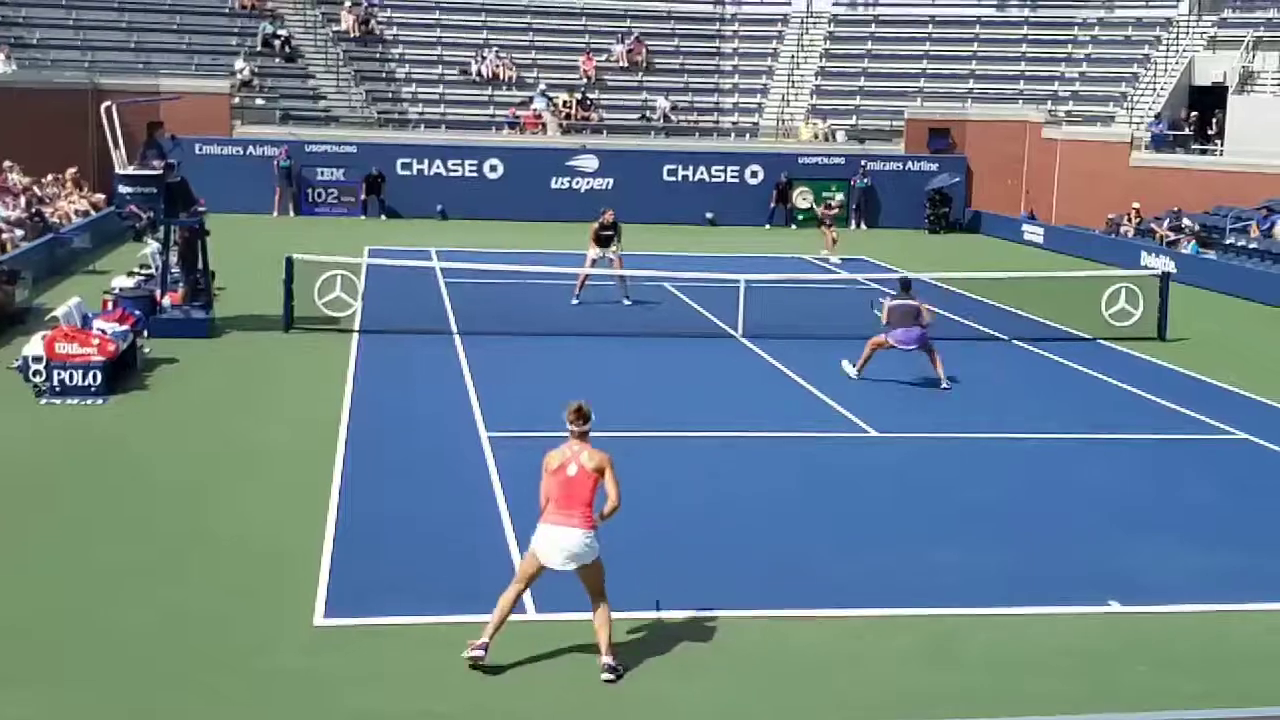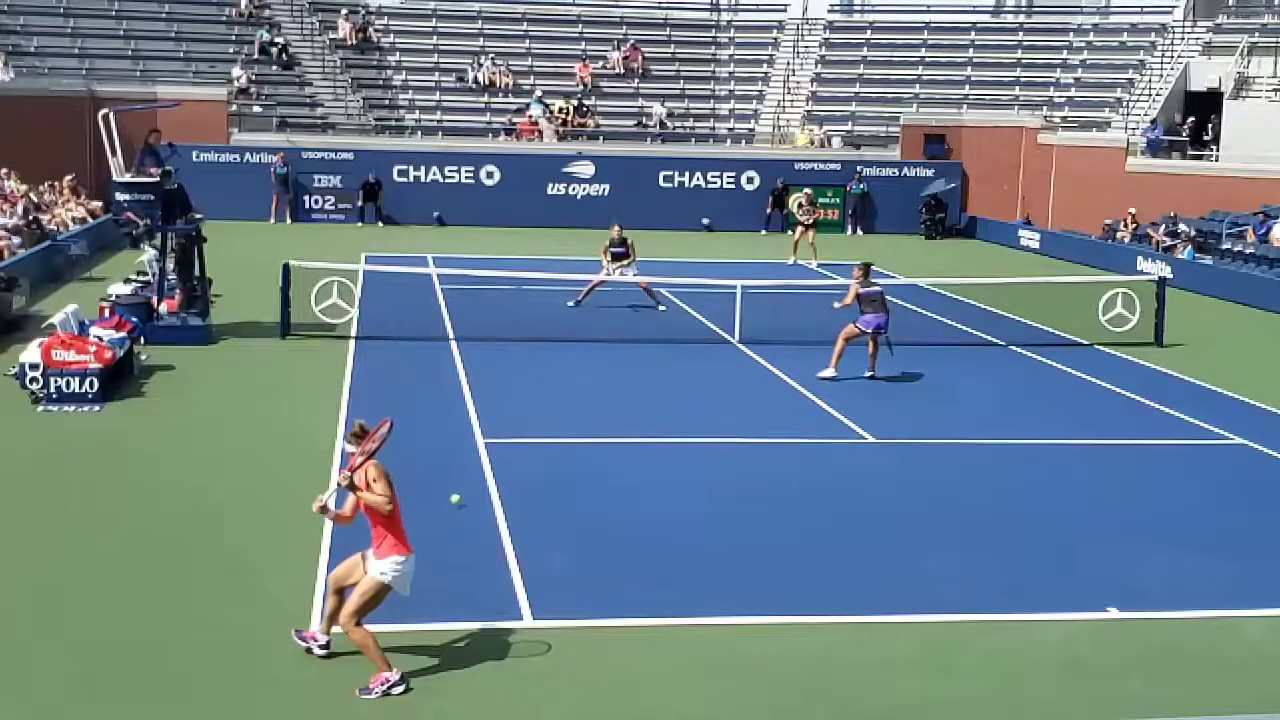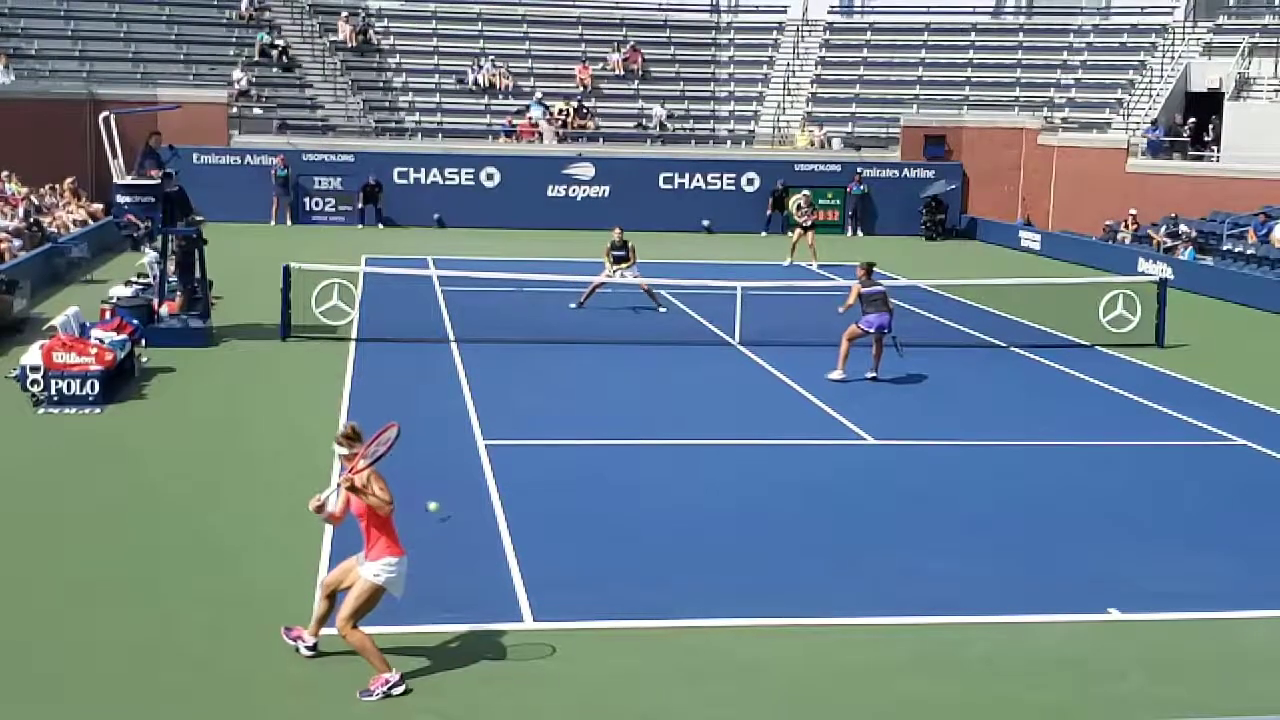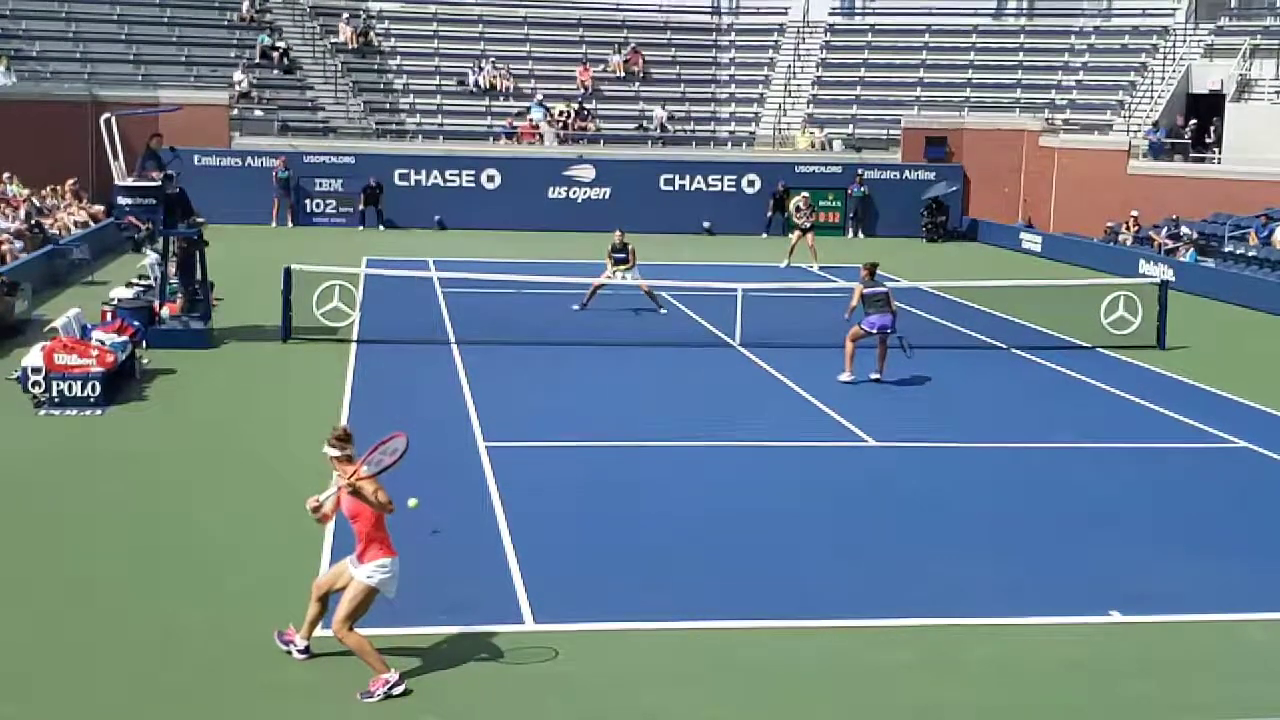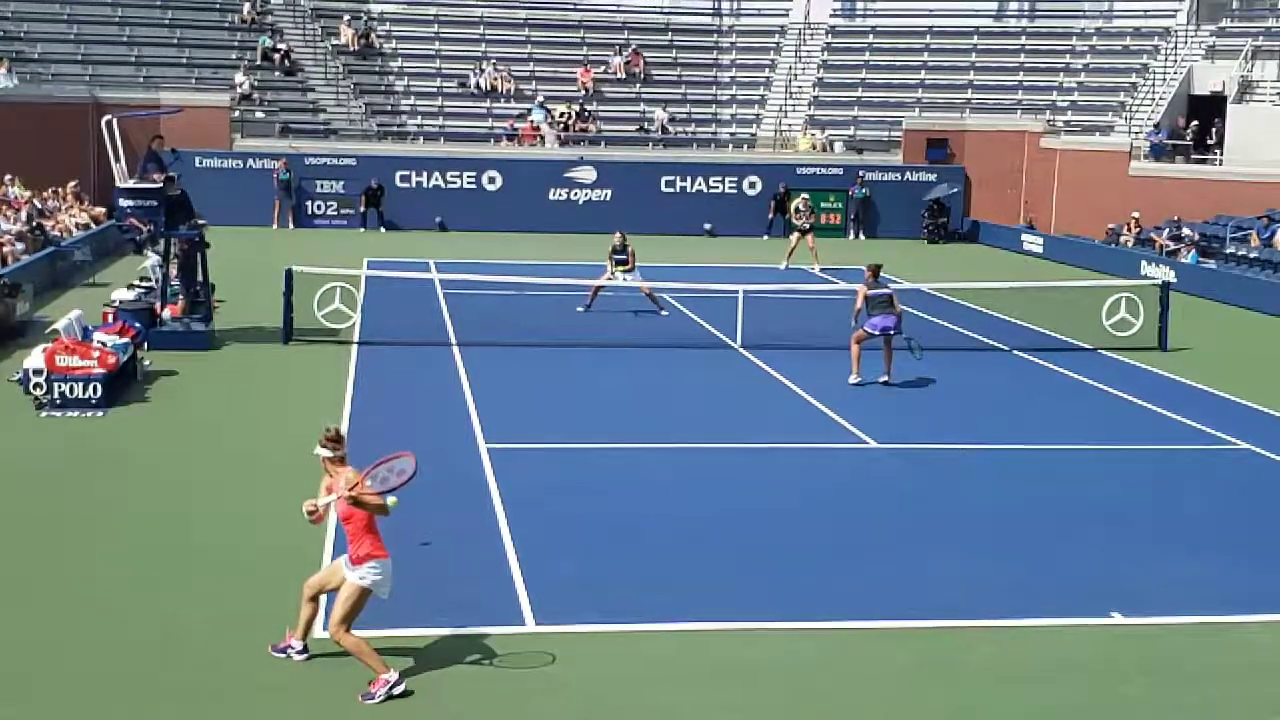
dt=1s
person 1, frame 1
left shoulder: (551, 457)
right shoulder: (601, 459)
left elbow: (544, 503)
right elbow: (613, 502)
right wrist: (598, 518)
left hip: (548, 533)
right hip: (580, 536)
left knee: (516, 588)
right knee: (598, 598)
left ankle: (483, 643)
right ankle: (607, 661)
person 1, frame 2
left shoulder: (372, 468)
right shoulder: (359, 473)
left elbow: (386, 505)
right elbow: (347, 517)
left wrist: (354, 490)
right wrist: (326, 511)
left hip: (393, 559)
right hip: (379, 553)
left knee: (348, 620)
right knee: (335, 580)
left ankle: (390, 677)
right ankle: (321, 638)
person 1, frame 3
left shoulder: (367, 474)
right shoulder: (349, 479)
left elbow: (388, 508)
right elbow: (337, 518)
left wrist: (357, 491)
right wrist: (321, 511)
left hip: (385, 560)
right hip: (371, 556)
left knee: (344, 625)
right knee: (328, 585)
left ankle: (390, 678)
right ankle: (309, 639)
person 1, frame 4
left shoulder: (360, 475)
right shoulder: (339, 479)
left elbow: (388, 506)
right elbow: (326, 518)
left wrist: (358, 494)
right wrist: (315, 510)
left hip: (377, 562)
right hip: (362, 558)
left knee: (340, 627)
right knee: (319, 588)
left ankle: (389, 679)
right ankle: (300, 641)
person 1, frame 5
left shoulder: (350, 477)
right shoulder: (329, 480)
left elbow: (384, 508)
right elbow: (317, 518)
left wrist: (357, 501)
right wrist: (310, 510)
left hip: (370, 564)
right hip: (355, 559)
left knee: (338, 631)
right knee: (310, 588)
left ankle: (389, 679)
right ankle: (297, 644)
